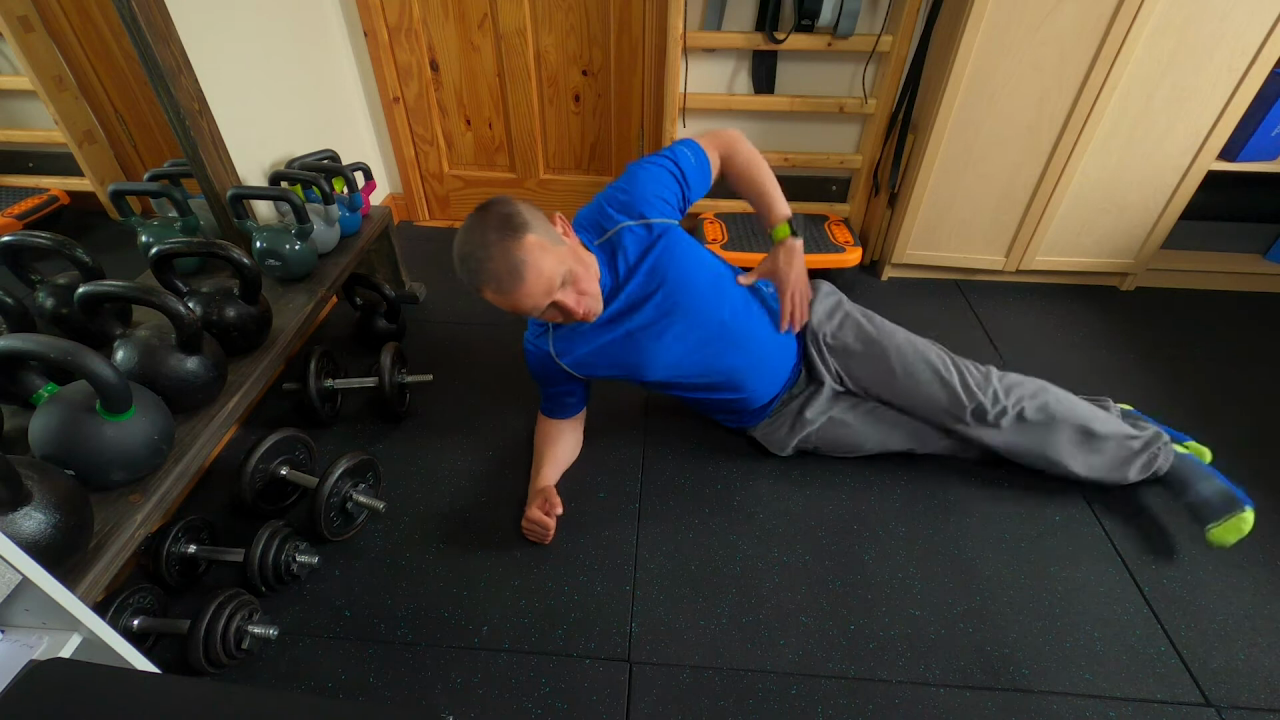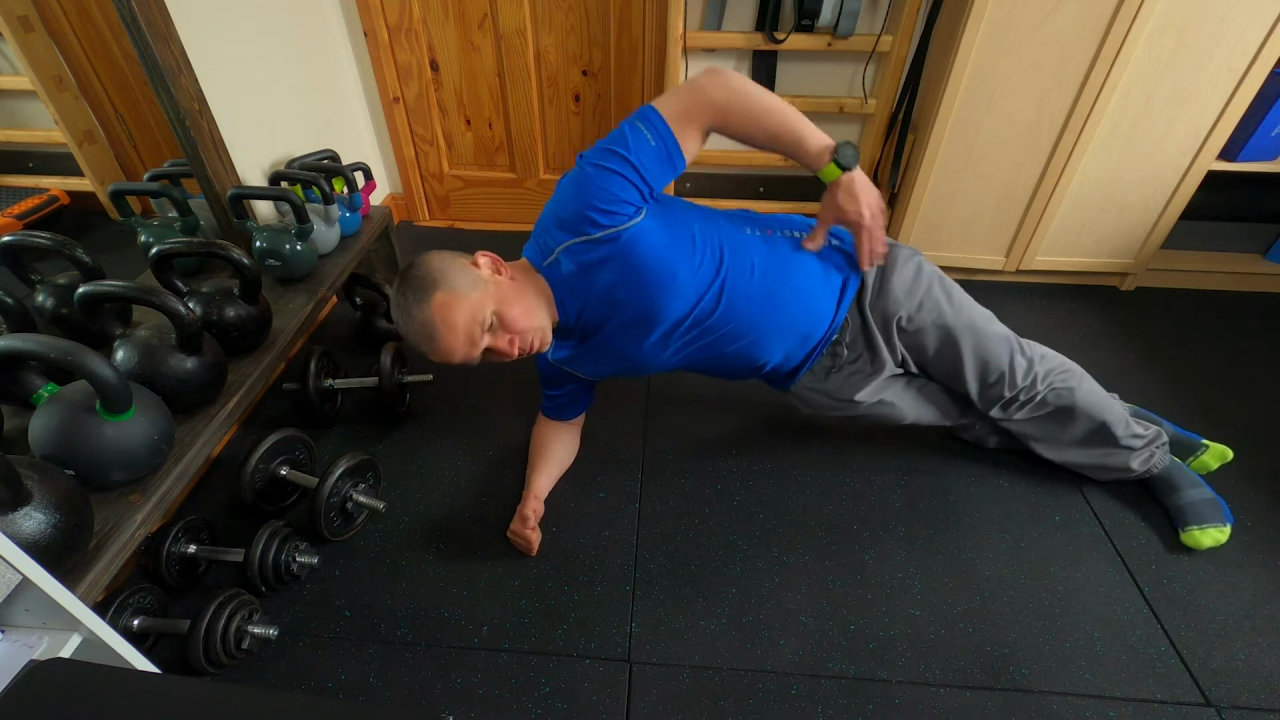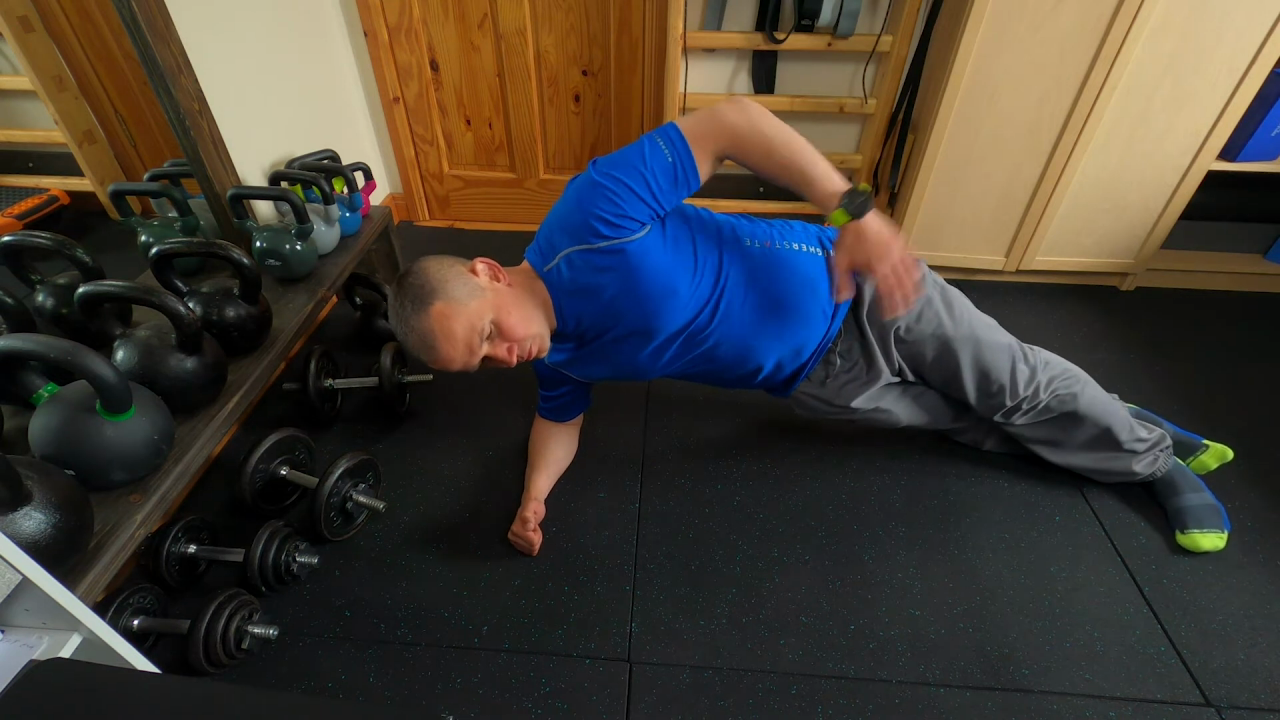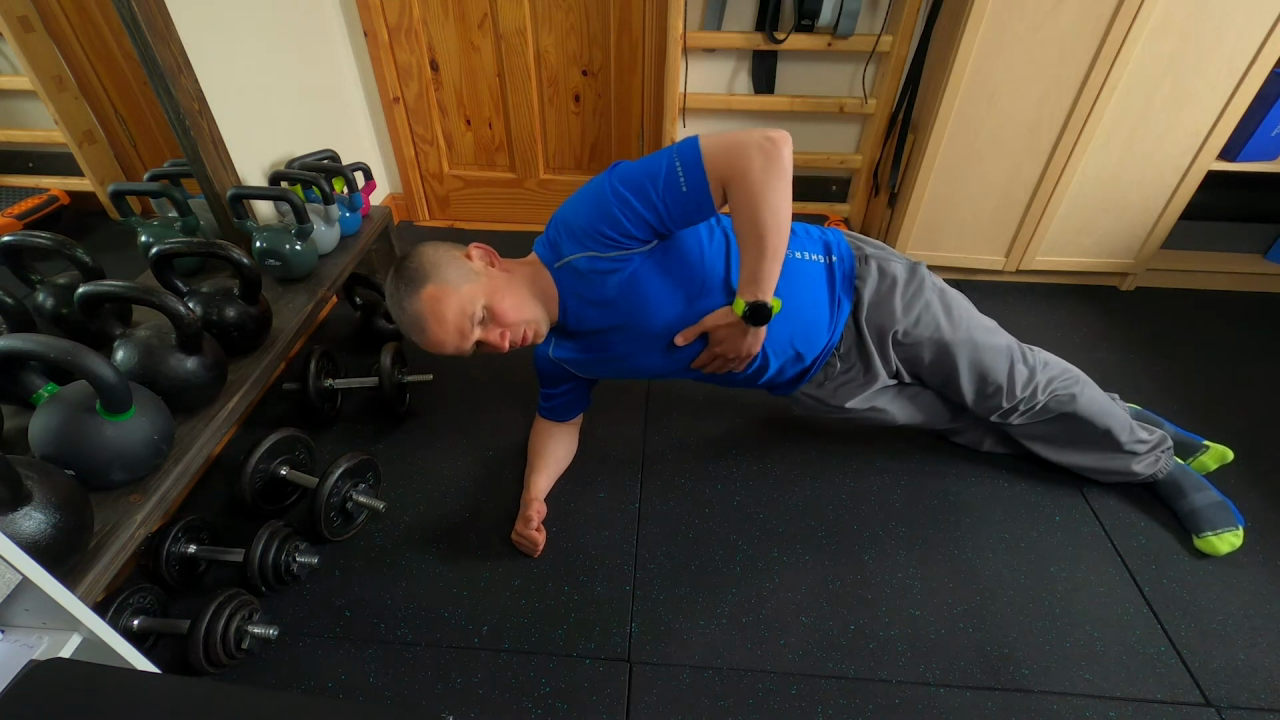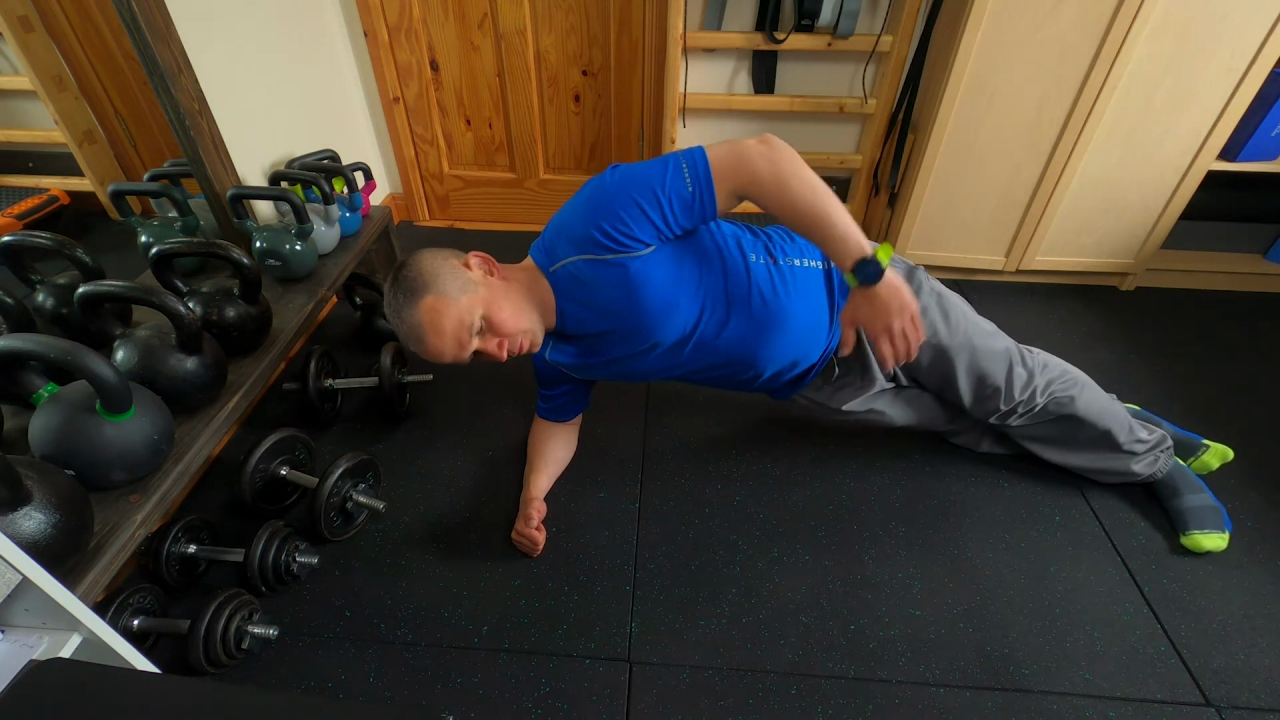
dt=1s
person 1, frame 1
left shoulder: (627, 207)
right shoulder: (551, 345)
left elbow: (722, 143)
right elbow: (562, 417)
left wrist: (786, 238)
right wrist: (541, 486)
left hip: (808, 330)
right hip: (780, 422)
left knee: (973, 396)
right knee: (958, 442)
left ankle: (1153, 454)
right ankle: (1116, 436)
person 1, frame 2
left shoulder: (587, 205)
right shoulder: (559, 347)
left elbow: (711, 94)
right elbow: (561, 417)
left wrist: (838, 166)
right wrist: (532, 496)
left hip: (864, 285)
right hip: (823, 372)
left knee: (1013, 378)
right knee: (974, 417)
left ankle: (1151, 451)
right ankle: (1140, 461)
person 1, frame 3
left shoulder: (591, 212)
right shoulder: (556, 353)
left elbow: (732, 123)
right elbow: (558, 418)
left wrist: (853, 211)
right wrist: (532, 497)
left hip: (856, 292)
right hip: (820, 377)
left knee: (1015, 385)
right knee: (966, 423)
left ankle: (1152, 452)
right ankle: (1100, 432)
person 1, frame 4
left shoulder: (592, 224)
right shoulder: (554, 349)
left elbow: (765, 151)
right elbow: (559, 418)
left wrist: (753, 310)
right wrist: (533, 496)
left hip: (851, 294)
right hip: (822, 379)
left knee: (1014, 385)
right knee: (976, 429)
left ankle: (1148, 446)
right ankle: (1126, 447)
person 1, frame 5
left shoulder: (598, 220)
right shoulder: (553, 346)
left elbow: (763, 159)
right elbow: (558, 421)
left wrist: (867, 273)
right wrist: (534, 496)
left hip: (852, 291)
right hip: (815, 371)
left knee: (1013, 385)
right knee: (975, 427)
left ankle: (1155, 449)
right ankle: (1138, 455)
